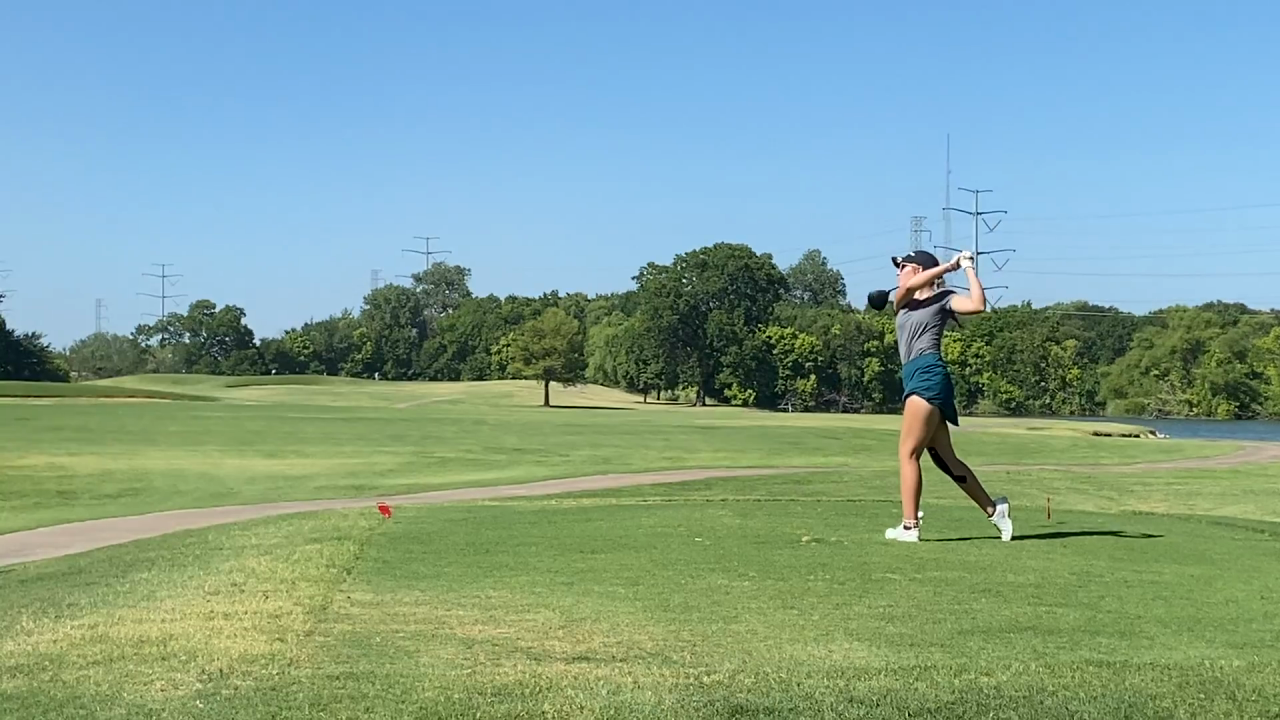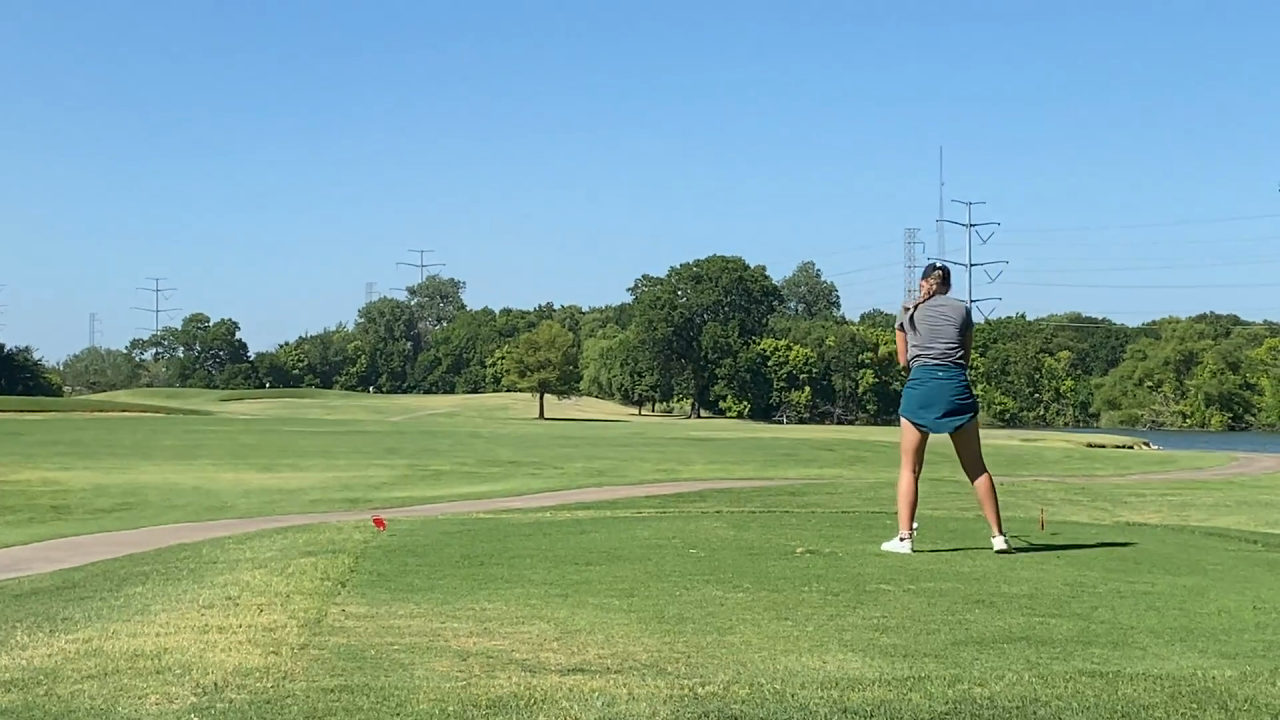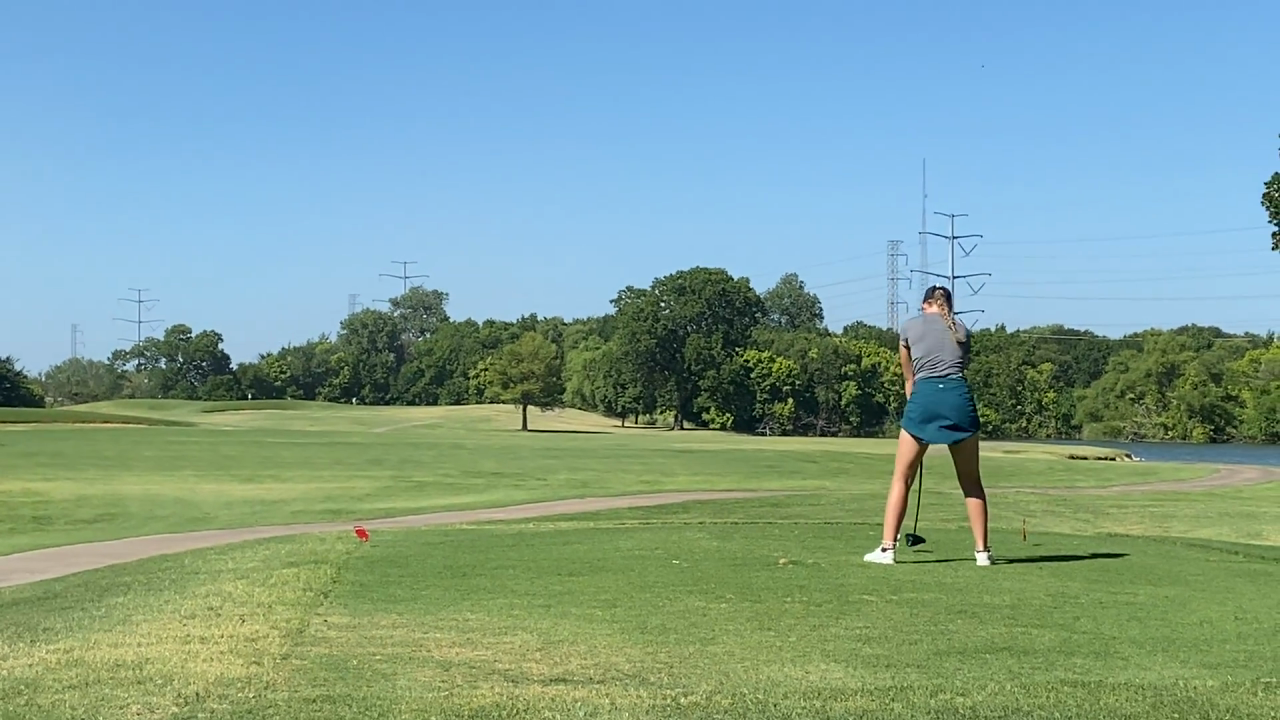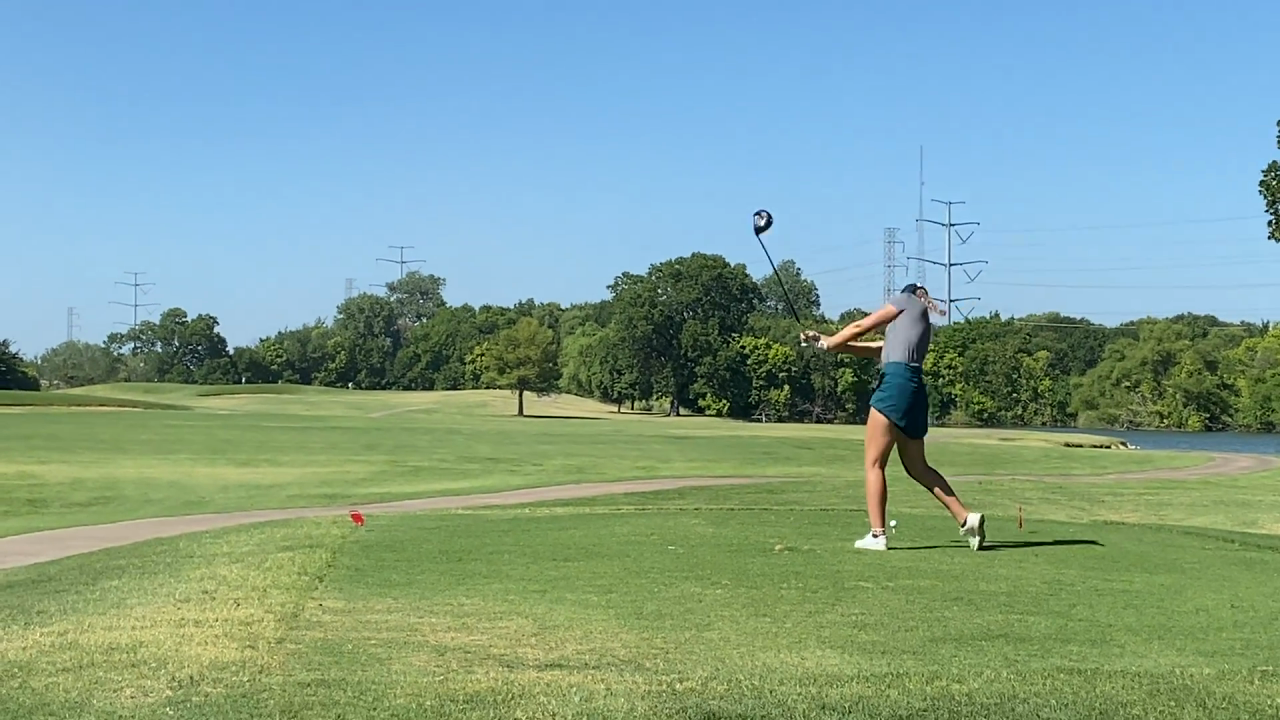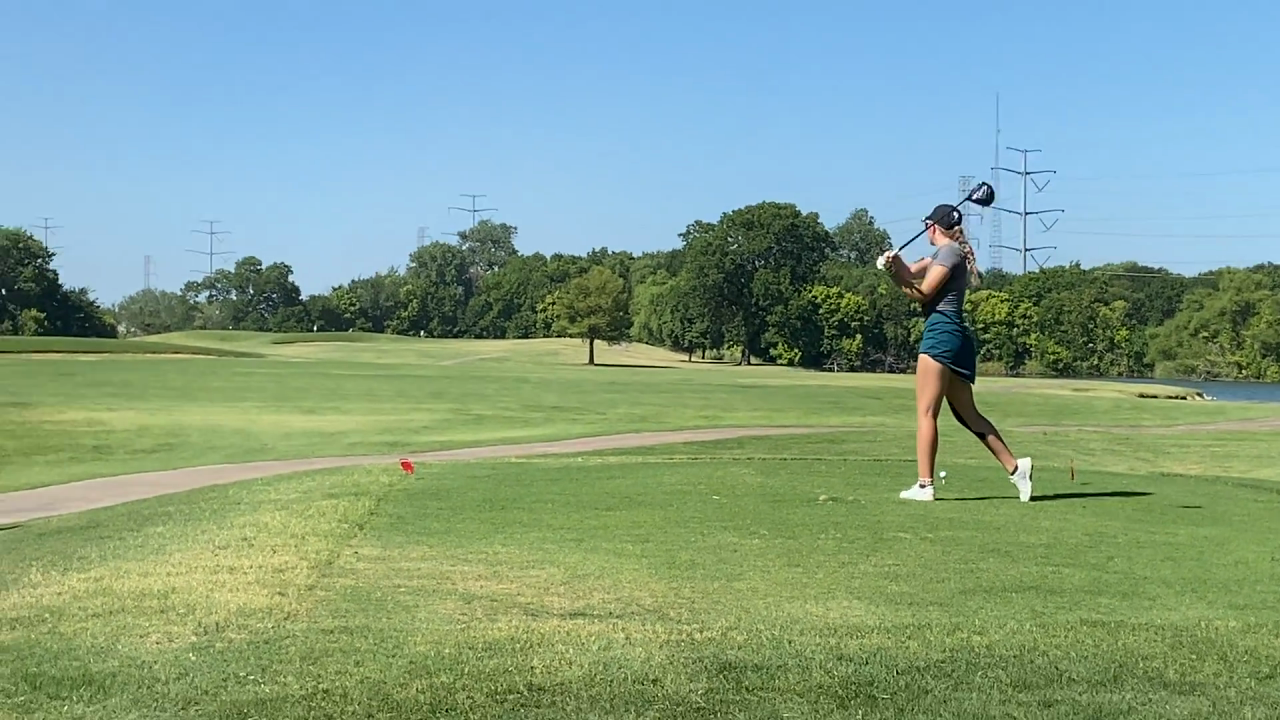
dt=1s
person 1, frame 1
left shoulder: (943, 297)
right shoulder: (902, 300)
left elbow: (978, 306)
right elbow: (908, 288)
left wrist: (968, 267)
right wrist: (944, 266)
left hip: (928, 376)
right hip: (916, 378)
left knee: (908, 453)
right knee: (944, 458)
left ankle: (909, 526)
right ankle: (994, 509)
person 1, frame 2
left shoulder: (907, 311)
right shoulder: (962, 310)
right elbow: (966, 353)
left hip: (920, 387)
right hip: (957, 387)
left knee: (909, 468)
right knee: (975, 467)
left ankle: (904, 537)
right ankle: (998, 536)
person 1, frame 3
left shoulder: (910, 326)
right shoulder: (962, 330)
left hip: (924, 398)
right hip: (958, 398)
left knee: (901, 479)
right knee: (971, 481)
left ankle: (887, 548)
right ankle: (982, 550)
person 1, frame 4
left shoulder: (908, 301)
right shoulder: (921, 324)
left elbow: (864, 325)
right elbow: (874, 346)
left wrist: (830, 342)
right wrist: (828, 340)
left hip: (898, 384)
right hip: (914, 387)
left knee: (872, 464)
right knee: (918, 466)
left ankle: (877, 535)
right ankle: (966, 517)
person 1, frame 5
left shoulder: (949, 251)
right shoulder: (942, 255)
left elbow: (923, 293)
right elbow: (910, 274)
left wrist: (896, 268)
right wrist: (894, 263)
left hip: (942, 333)
right hip: (956, 336)
left knee: (926, 411)
right knee: (967, 413)
left ankle: (924, 485)
right ankle: (1016, 466)
